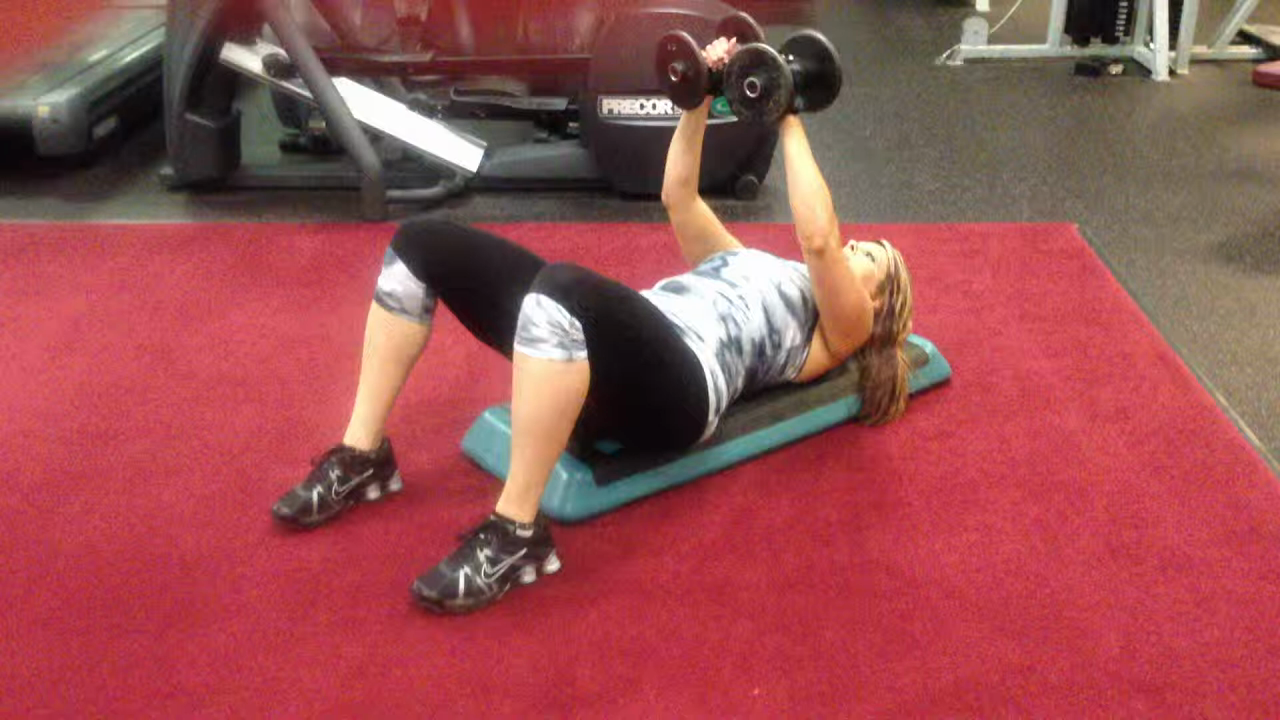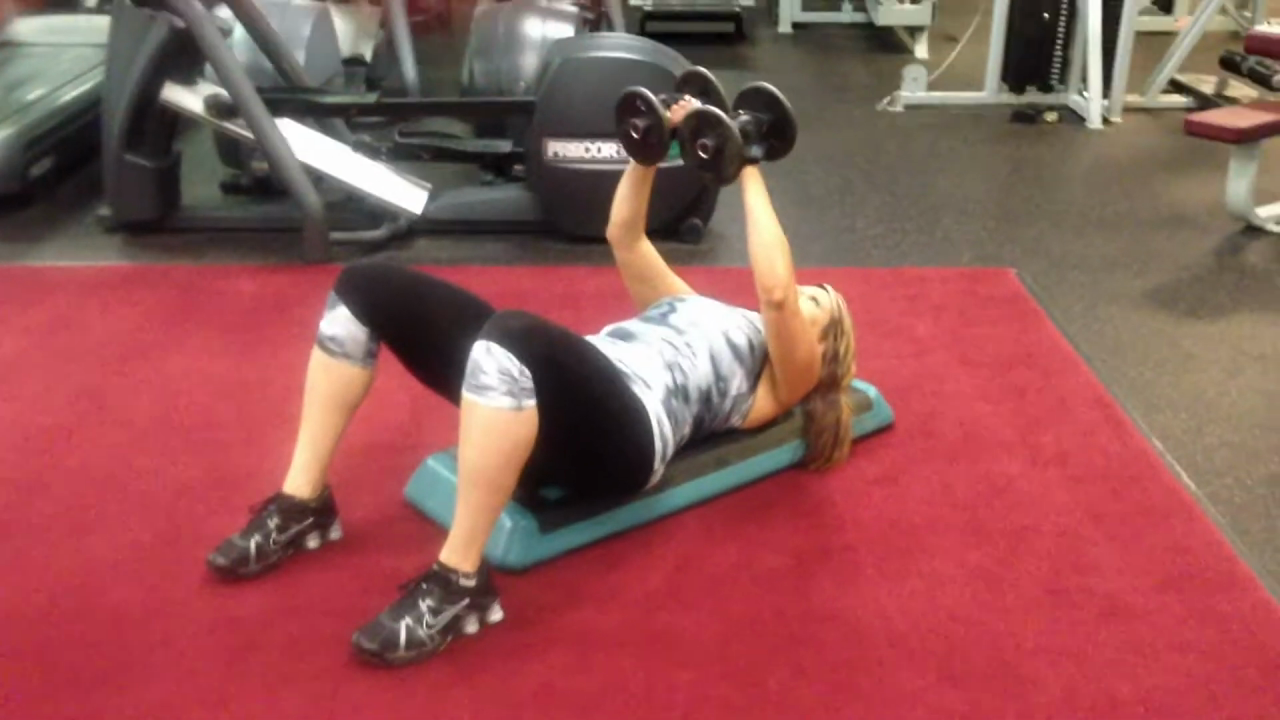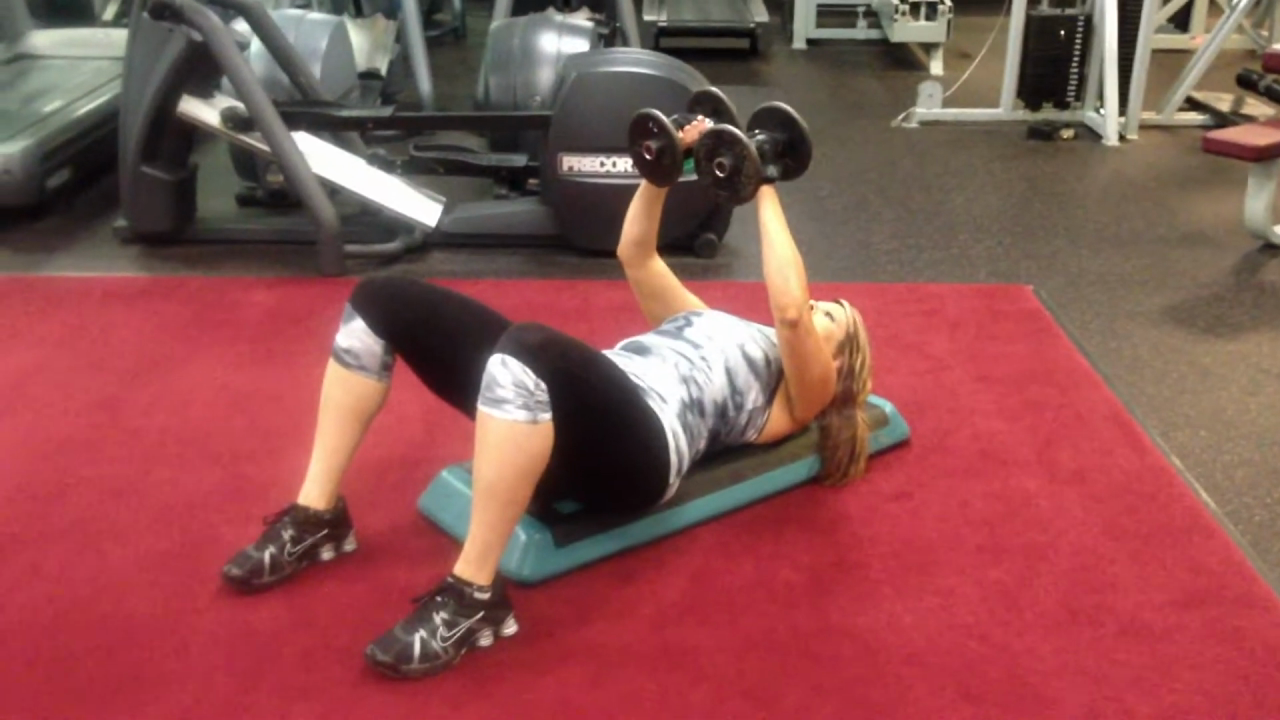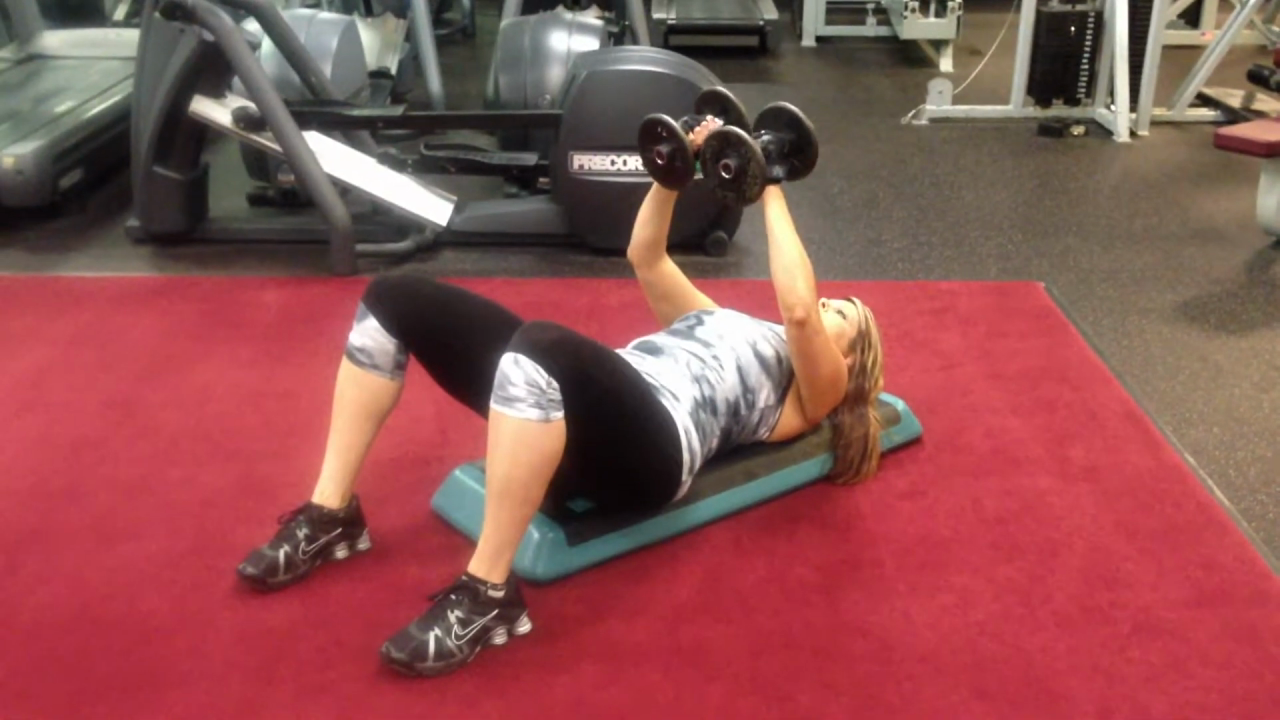
dt=1s
person 1, frame 1
left shoulder: (843, 325)
right shoulder: (758, 265)
left elbow: (817, 239)
right elbow: (679, 199)
left wrist: (790, 123)
right wrist: (696, 100)
left hip: (680, 382)
right hip: (606, 349)
left knee: (562, 289)
right knee: (421, 244)
left ankle: (516, 532)
right ankle: (362, 456)
person 1, frame 2
left shoulder: (787, 373)
right shoulder: (702, 311)
left elbow: (776, 291)
right elbow: (626, 239)
left wrist: (750, 173)
left hip: (624, 429)
right hip: (560, 392)
left knee: (512, 336)
right knee: (366, 288)
left ankle: (459, 583)
right ankle: (302, 504)
person 1, frame 3
left shoulder: (800, 392)
right shoulder: (715, 326)
left elbow: (790, 310)
right elbow: (637, 257)
left wrist: (766, 193)
left hip: (641, 443)
right hip: (575, 406)
left knee: (527, 346)
right knee: (382, 300)
left ankle: (473, 595)
right ankle: (316, 517)
person 1, frame 4
left shoulder: (814, 390)
right shoulder: (726, 322)
left elbow: (798, 309)
right elbow: (647, 258)
left wrist: (771, 193)
left hip: (653, 442)
right hip: (587, 404)
left knee: (539, 345)
right knee: (395, 297)
left ankle: (487, 593)
right ankle: (331, 515)
